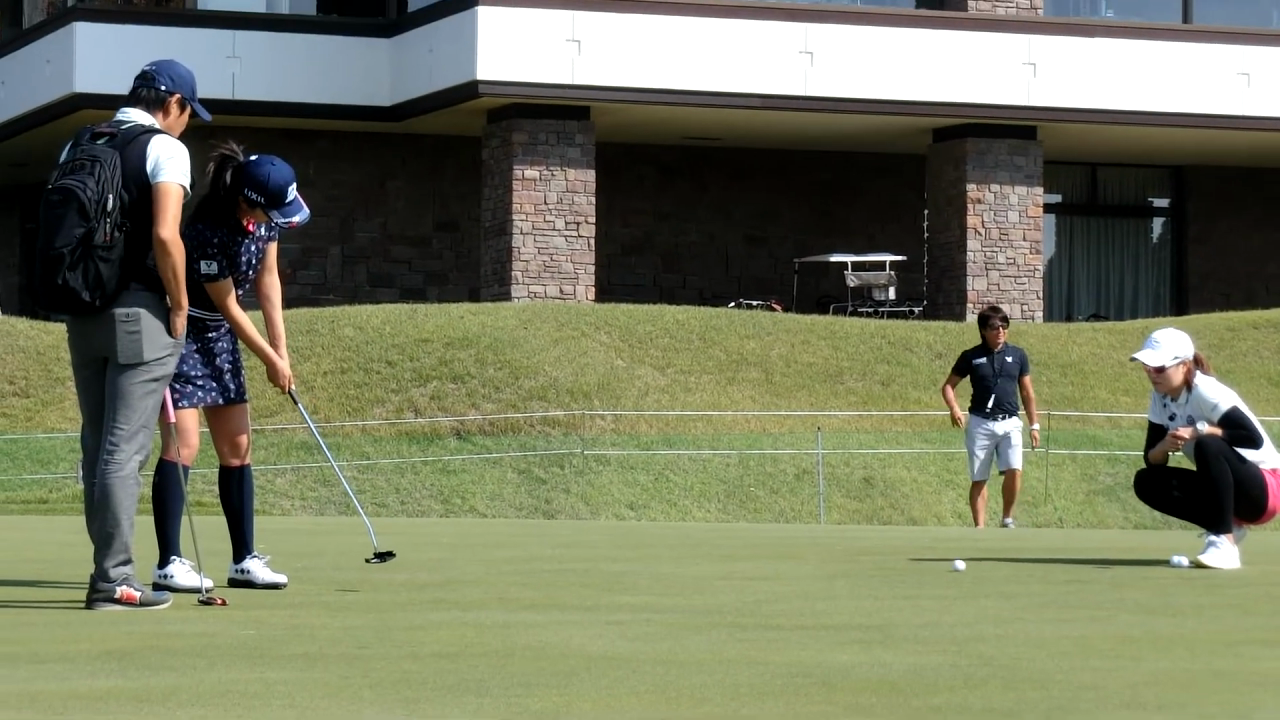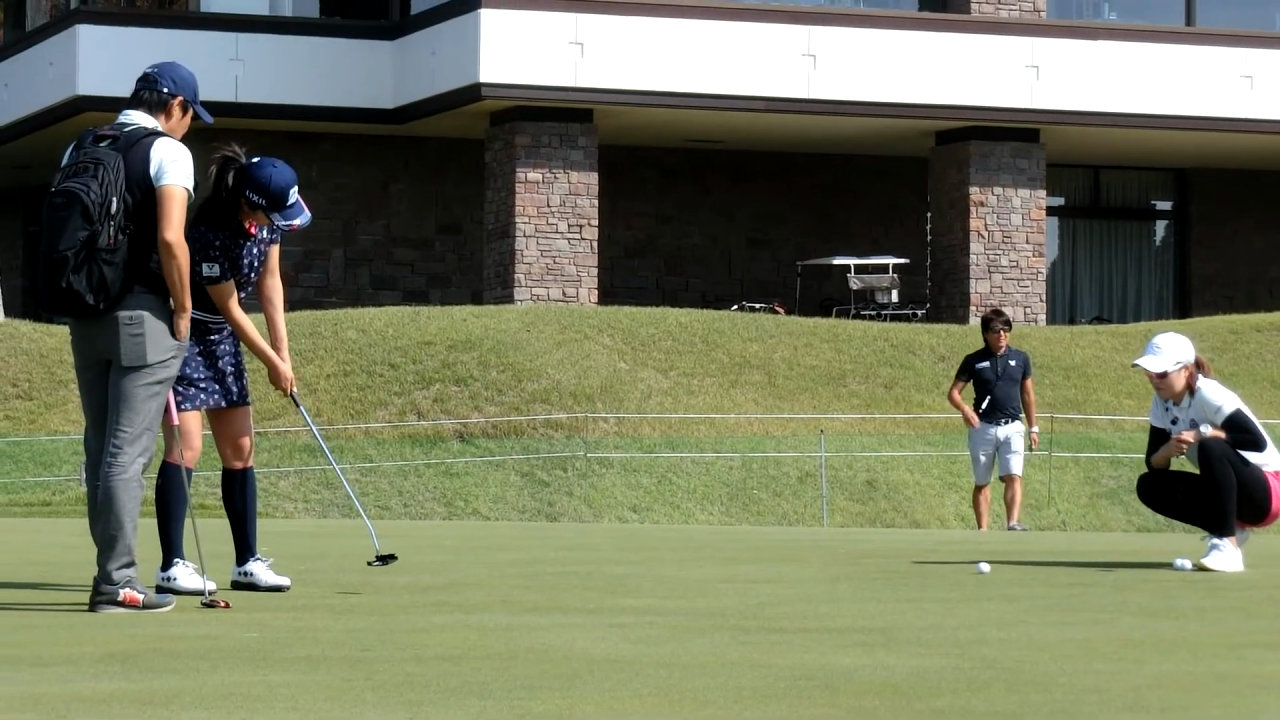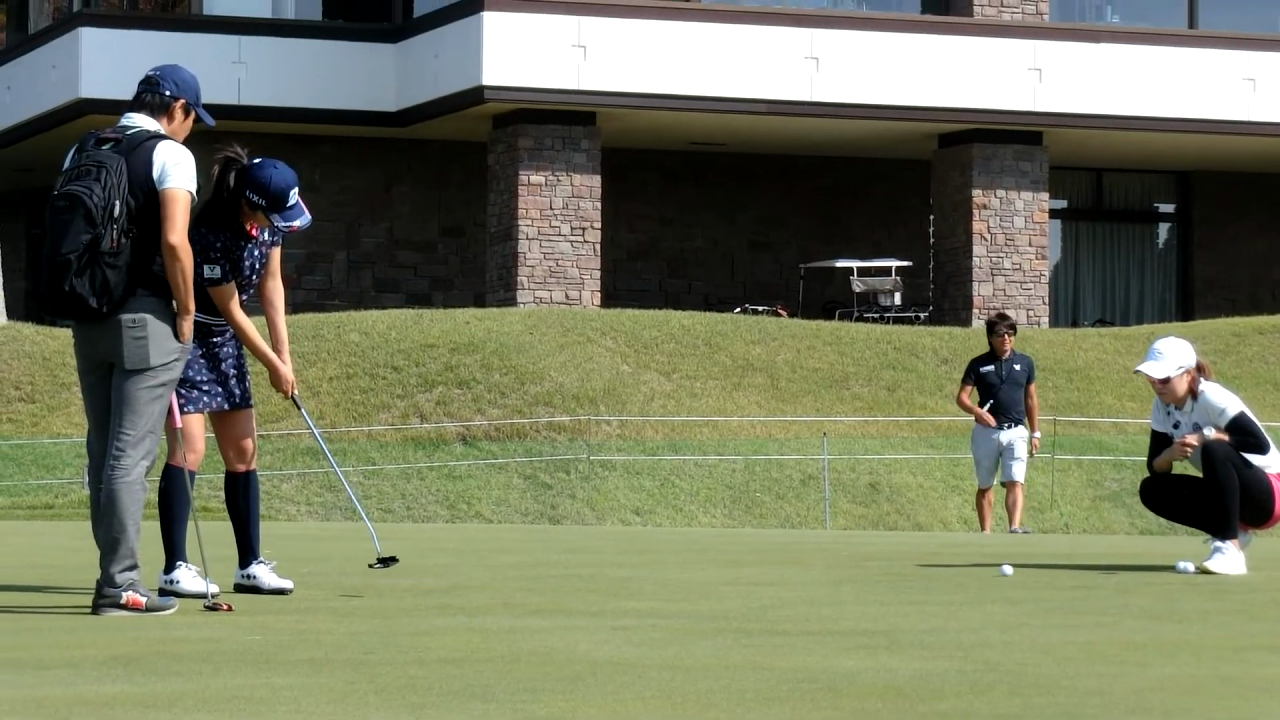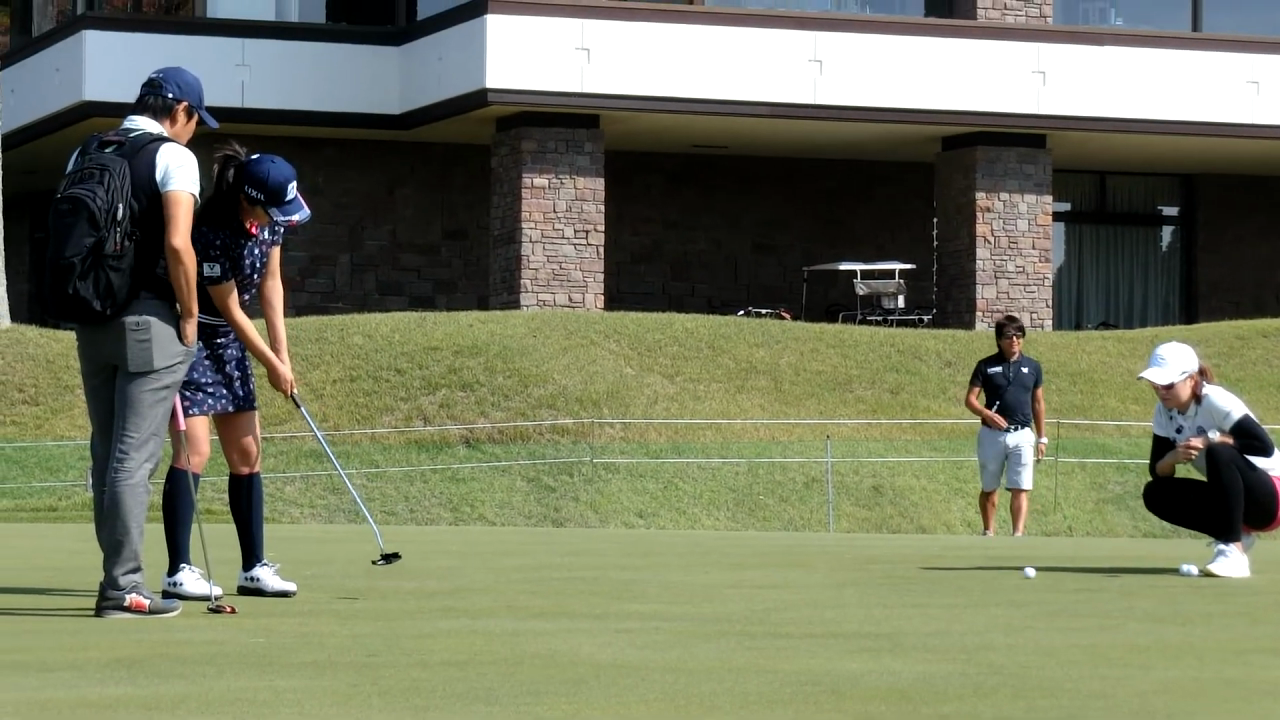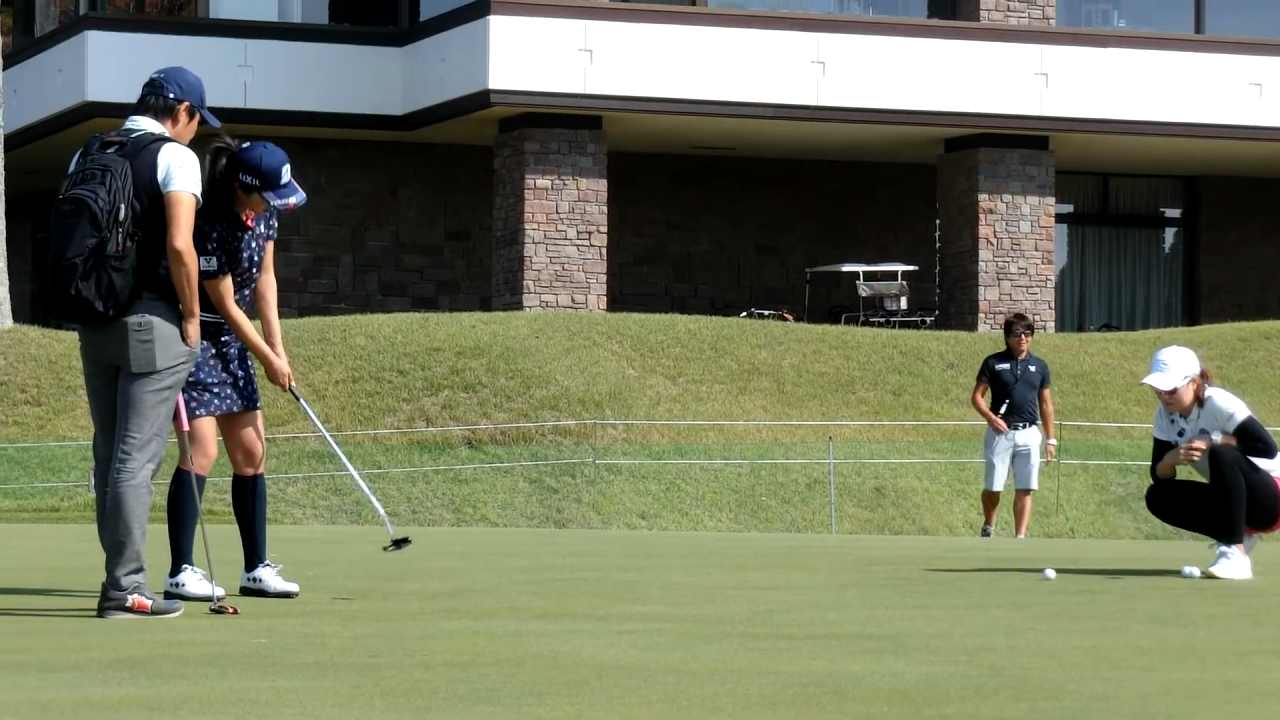
dt=0.1s
person 1, frame 1
left shoulder: (79, 146)
right shoulder: (165, 147)
right elbow: (165, 235)
right wrist: (179, 307)
left hip: (83, 312)
right hip: (137, 311)
left knee: (98, 445)
right knee: (124, 448)
left ankle: (110, 568)
right ankle: (113, 579)
person 1, frame 2
left shoulder: (81, 148)
right shoulder: (168, 150)
right elbow: (170, 238)
right wrist: (183, 310)
left hip: (87, 315)
right hip: (141, 314)
left knee: (101, 448)
right knee: (127, 451)
left ankle: (113, 571)
right ankle: (116, 582)
person 1, frame 3
left shoulder: (82, 152)
right shoulder: (170, 153)
right elbow: (173, 242)
right wrist: (186, 313)
left hip: (89, 318)
right hip: (144, 318)
left knee: (103, 452)
right knee: (130, 455)
left ankle: (115, 574)
right ankle: (119, 585)
person 1, frame 4
left shoulder: (86, 154)
right shoulder: (173, 156)
right elbow: (177, 245)
right wrist: (189, 316)
left hip: (93, 320)
right hip: (147, 320)
left knee: (107, 453)
right knee: (133, 456)
left ankle: (117, 577)
right ankle: (122, 587)
person 1, frame 5
left shoulder: (88, 155)
right shoulder: (175, 156)
right elbow: (179, 246)
right wrist: (191, 317)
left hip: (95, 321)
right hip: (150, 321)
left knee: (110, 454)
right knee: (136, 457)
left ankle: (121, 577)
right ankle: (125, 588)
person 2, frame 1
left shoulder: (266, 215)
right shoulder: (209, 229)
left elbow: (268, 278)
right elbow: (229, 305)
left wrist: (281, 348)
right wrist: (271, 360)
left hip: (219, 334)
right hip: (182, 331)
left knee: (237, 446)
right knee: (183, 444)
left ankle: (244, 560)
right ankle: (169, 563)
person 2, frame 2
left shoulder: (268, 218)
right shoulder: (211, 231)
left elbow: (270, 281)
right elbow: (230, 308)
left wrist: (283, 351)
right wrist: (272, 363)
left hip: (222, 337)
right hip: (184, 334)
left knee: (240, 449)
right knee: (187, 446)
left ankle: (247, 562)
right ankle: (172, 565)
person 2, frame 3
left shoulder: (270, 220)
right shoulder: (212, 232)
left elbow: (271, 283)
right elbow: (232, 310)
left wrist: (284, 353)
right wrist: (273, 366)
left hip: (225, 339)
right hip: (187, 337)
left knee: (243, 451)
right knee: (189, 449)
left ankle: (250, 564)
right ankle: (175, 568)
person 2, frame 4
left shoulder: (269, 219)
right shoulder: (212, 231)
left elbow: (270, 283)
right elbow: (231, 310)
left wrist: (283, 353)
right wrist: (272, 365)
left hip: (228, 341)
right hip: (190, 339)
left knee: (248, 453)
right knee: (195, 451)
left ankle: (254, 567)
right ankle: (179, 570)
person 2, frame 5
left shoulder: (264, 213)
right shoulder: (211, 226)
right elbow: (226, 306)
left wrist: (279, 347)
right wrist: (269, 361)
left hip: (232, 341)
right hip: (195, 337)
left knee: (251, 453)
right knee: (201, 451)
left ankle: (256, 568)
right ankle: (181, 571)
person 3, frame 1
left shoulder: (1205, 391)
right shoulder: (1160, 398)
left elbow: (1254, 438)
right elbow: (1151, 460)
left wrist: (1199, 429)
right wrist: (1163, 446)
right hip: (1226, 490)
left knee: (1208, 445)
right knee: (1146, 481)
left ankle: (1225, 543)
right ankle: (1227, 527)
person 3, frame 2
left shoulder: (1208, 395)
right shoulder: (1162, 402)
left elbow: (1257, 441)
right elbow: (1153, 465)
left wrist: (1203, 432)
right wrist: (1167, 450)
right hip: (1226, 493)
left knee: (1211, 448)
right knee: (1149, 486)
left ankle: (1228, 547)
right ankle: (1230, 530)
person 3, frame 3
left shoulder: (1211, 398)
right shoulder: (1162, 406)
left elbow: (1260, 443)
right elbow: (1155, 468)
left wrist: (1206, 435)
right wrist: (1170, 454)
right hip: (1228, 497)
left knee: (1214, 450)
right knee: (1152, 489)
left ankle: (1230, 549)
right ankle: (1233, 533)
person 3, frame 4
left shoulder: (1216, 401)
right shoulder: (1164, 411)
right elbow: (1157, 472)
left wrist: (1211, 438)
right wrist: (1173, 457)
right hip: (1230, 500)
left knee: (1219, 452)
right knee: (1155, 493)
left ankle: (1234, 553)
right ankle: (1236, 535)
person 3, frame 5
left shoulder: (1218, 403)
right shoulder: (1164, 413)
right elbow: (1161, 476)
left wrist: (1213, 439)
right wrist: (1171, 459)
right hip: (1232, 501)
left knee: (1222, 453)
right knee: (1158, 496)
left ankle: (1236, 554)
right ankle: (1238, 538)
person 4, frame 1
left shoulder: (1018, 355)
right shoulder: (970, 356)
left elbow: (1027, 392)
right elbow: (948, 386)
left wrist: (1034, 424)
right wrist: (954, 408)
left hip: (1009, 423)
right hip: (979, 425)
left knee: (1013, 471)
right knee: (979, 479)
left ankle: (1007, 519)
right ankle: (979, 528)
person 4, frame 2
left shoulder: (1021, 358)
right shoulder: (973, 361)
left elbow: (1027, 394)
right elbow: (954, 391)
left wrist: (1033, 427)
right wrist: (965, 410)
left hip: (1012, 427)
right hip: (982, 428)
left knee: (1013, 476)
right knee: (981, 483)
left ankle: (1013, 524)
right ankle: (983, 531)
person 4, frame 3
left shoulder: (1025, 363)
right shoulder: (978, 364)
left elbow: (1031, 399)
right elbow: (961, 397)
left wrist: (1035, 432)
right wrist: (978, 412)
left hip: (1016, 432)
right hip: (986, 432)
left knee: (1015, 483)
right knee: (985, 486)
left ankle: (1015, 529)
right ankle: (985, 533)
person 4, frame 4
left shoulder: (1033, 367)
right shoulder: (985, 365)
left elbow: (1038, 404)
right elbow: (970, 399)
left wrist: (1042, 438)
right wrist: (987, 414)
left hip: (1023, 436)
right hip: (992, 434)
left knee: (1021, 489)
right knee: (989, 489)
left ankle: (1017, 535)
right ankle: (988, 533)
person 4, frame 5
left shoulder: (1040, 366)
right shoulder: (993, 362)
left elbow: (1046, 403)
right elbow: (977, 396)
left wrist: (1050, 439)
right wrist: (991, 418)
left hip: (1029, 433)
right hip: (1000, 433)
left knee: (1025, 489)
right knee: (993, 487)
left ankle: (1020, 537)
right ankle: (988, 527)
